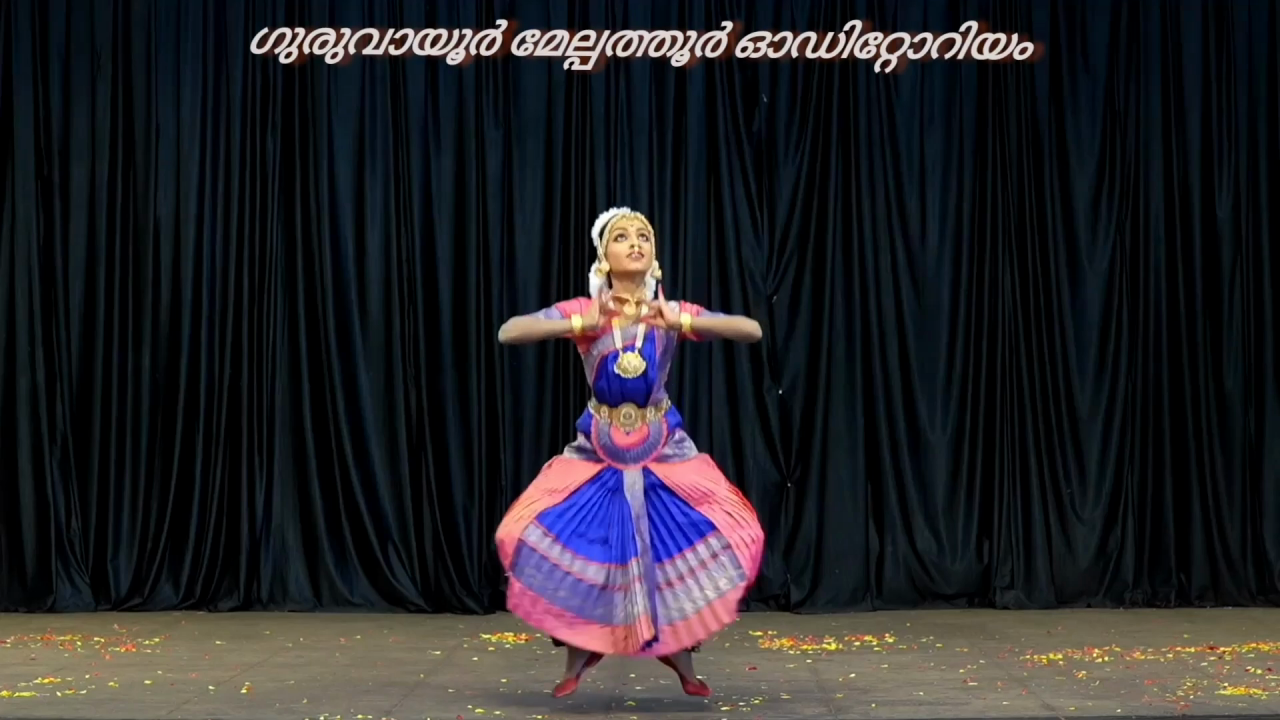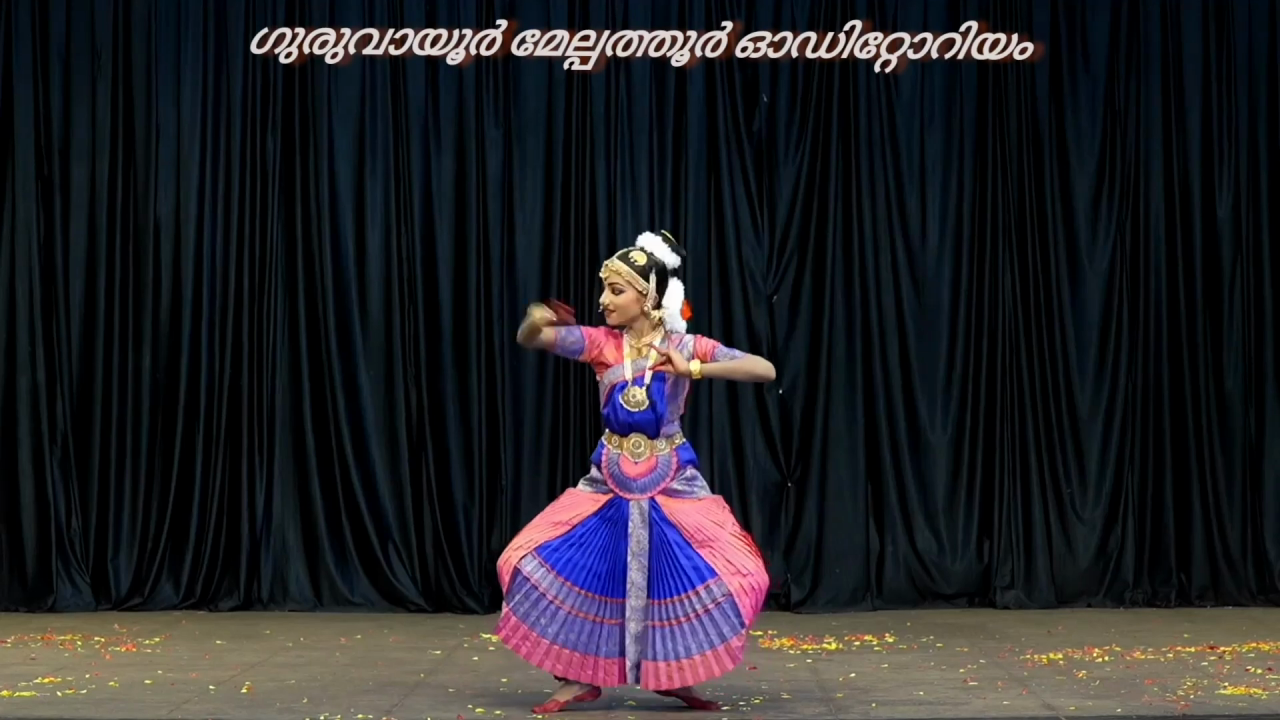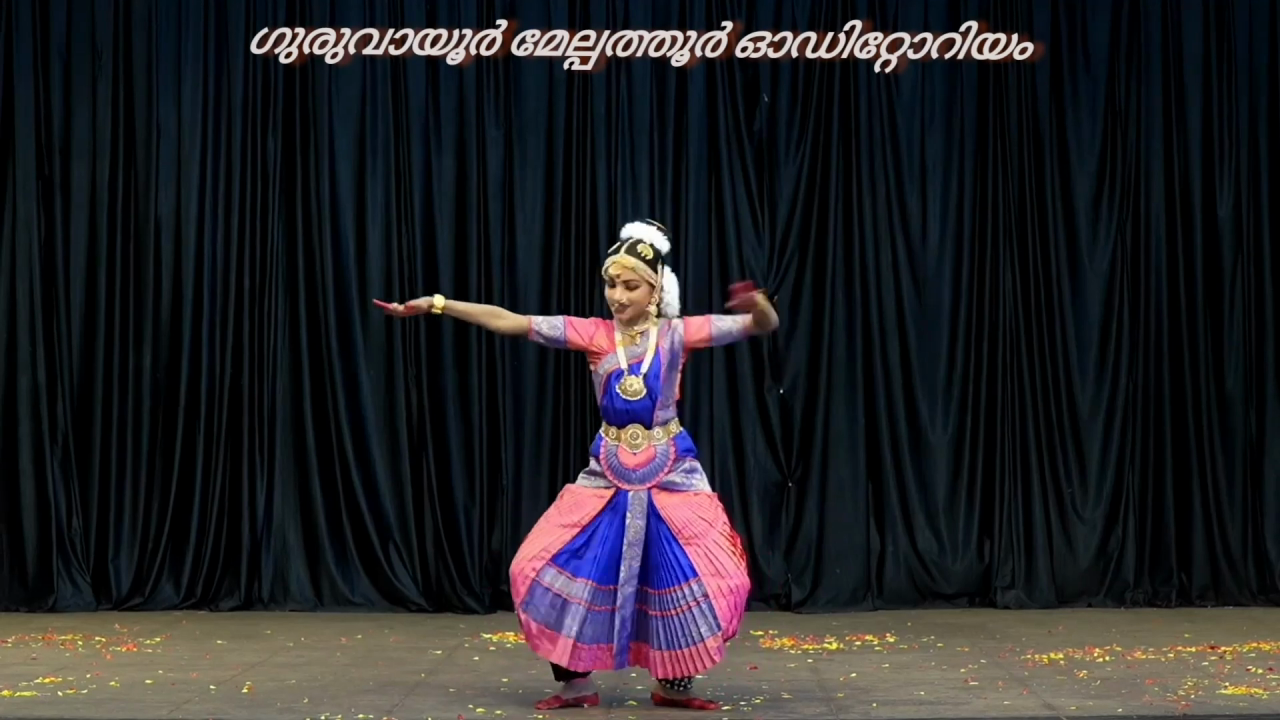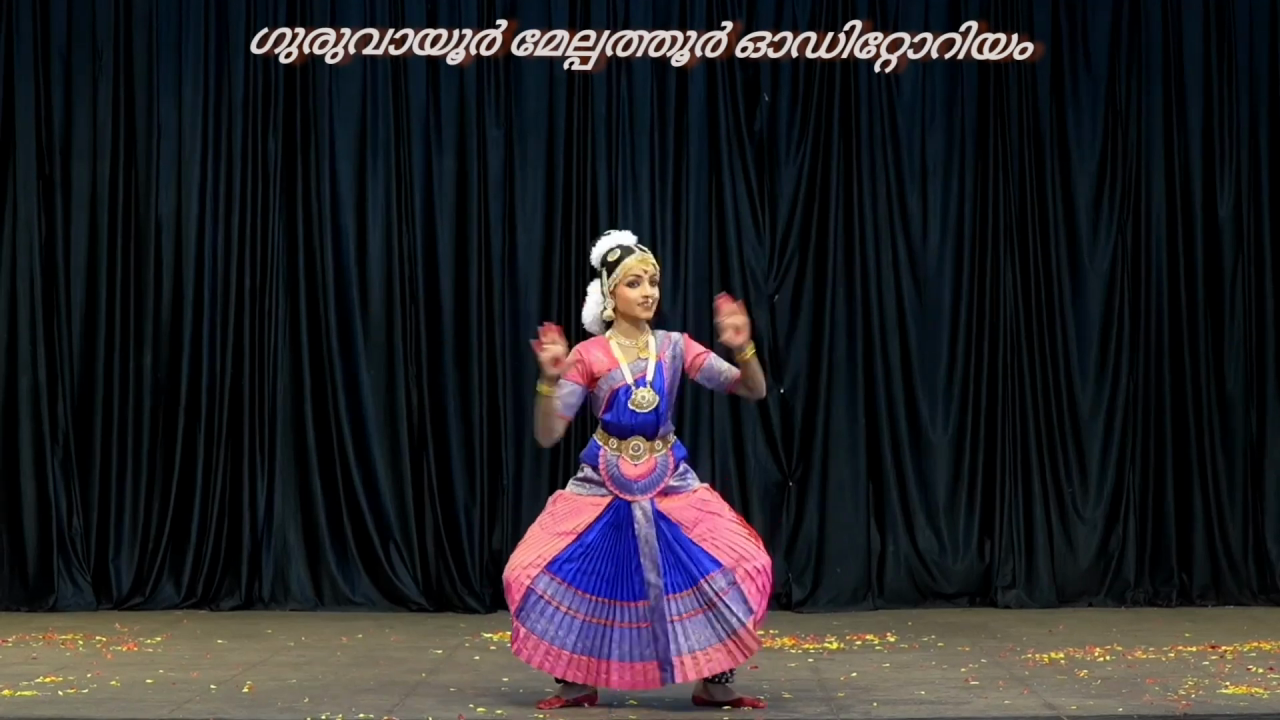
dt=0.4s
person 1, frame 1
left shoulder: (673, 312)
right shoulder: (582, 310)
left elbow: (753, 330)
right elbow: (508, 333)
left wrist: (682, 323)
right wrist: (583, 325)
left hip: (663, 452)
right hip: (596, 455)
left knee: (731, 535)
right knee: (530, 535)
left ankle: (678, 651)
right ankle: (580, 650)
person 1, frame 2
left shoulder: (687, 346)
right shoulder: (600, 343)
left elbow: (765, 370)
right elbow: (530, 338)
left wrist: (690, 368)
right wrist: (540, 318)
left hip: (673, 487)
right hip: (607, 486)
left knee: (734, 577)
right knee: (531, 563)
left ankle: (677, 680)
right ankle: (580, 678)
person 1, frame 3
left shoulder: (680, 332)
right shoulder: (592, 333)
left elbow: (763, 325)
right elbow: (508, 321)
left wrist: (757, 304)
right wrist: (435, 303)
left hip: (672, 478)
right hip: (607, 477)
left knee: (708, 581)
right knee: (547, 568)
left ankle: (672, 684)
right ankle: (577, 681)
person 1, frame 4
left shoulder: (676, 347)
right shoulder: (587, 355)
left elbow: (753, 391)
right elbow: (547, 436)
left wrist: (742, 350)
right wrist: (550, 381)
left hip: (668, 484)
right hip: (602, 487)
left knee: (733, 567)
right knee: (539, 577)
left ankle: (713, 683)
right ankle: (577, 684)
